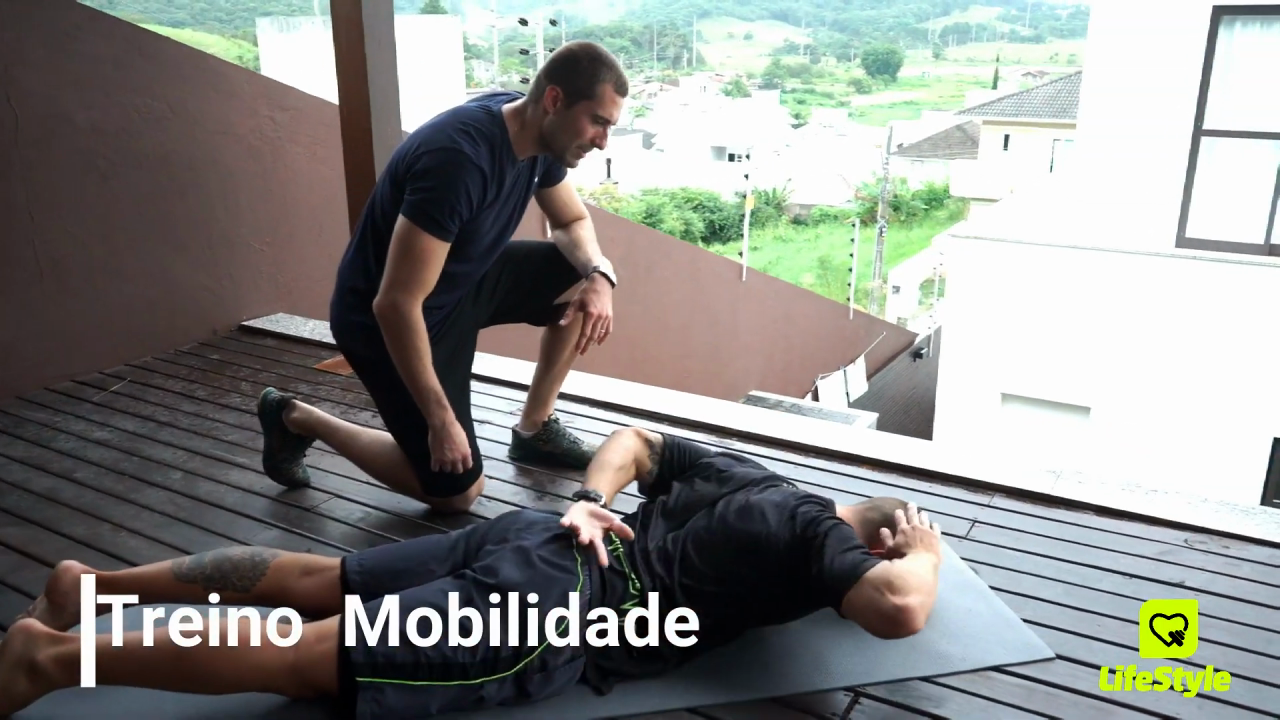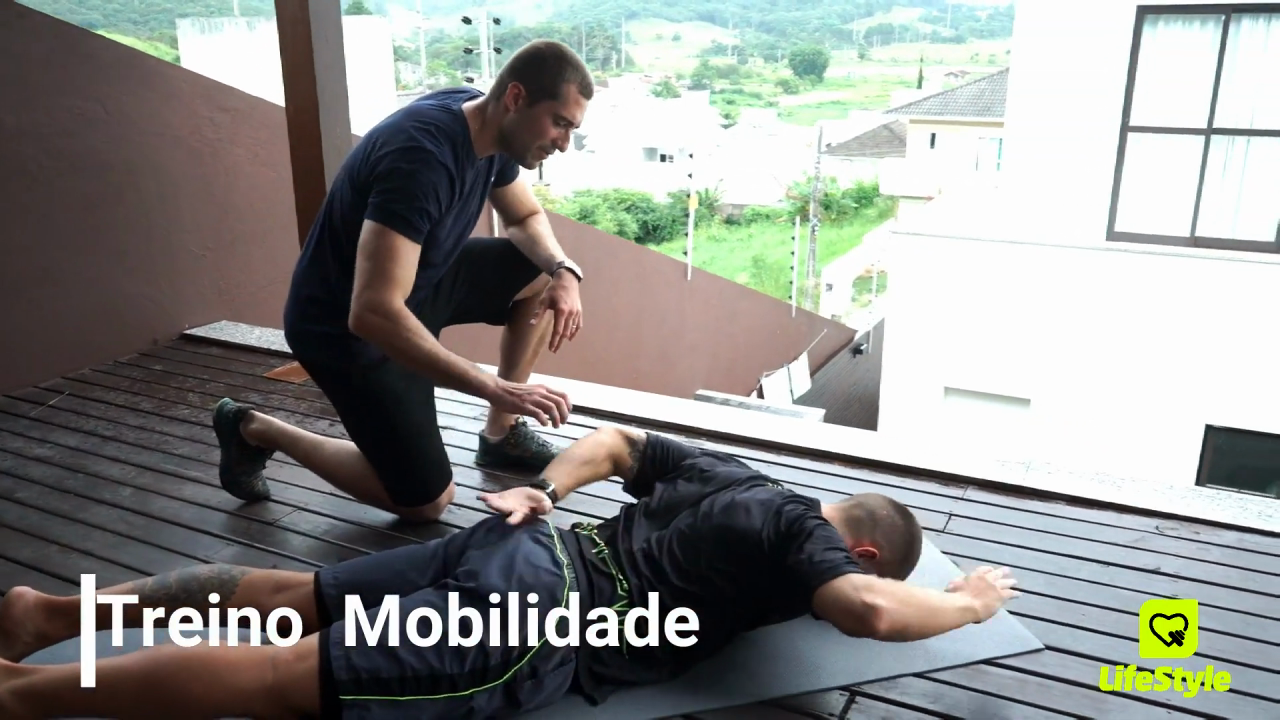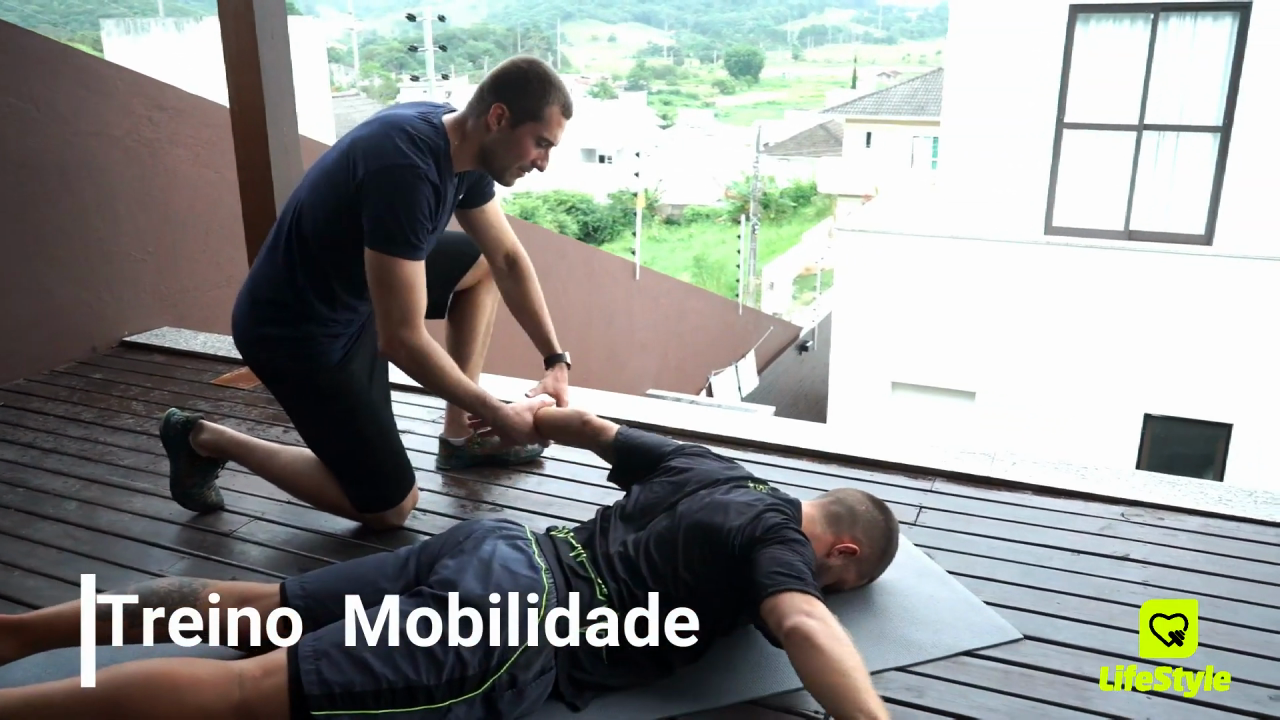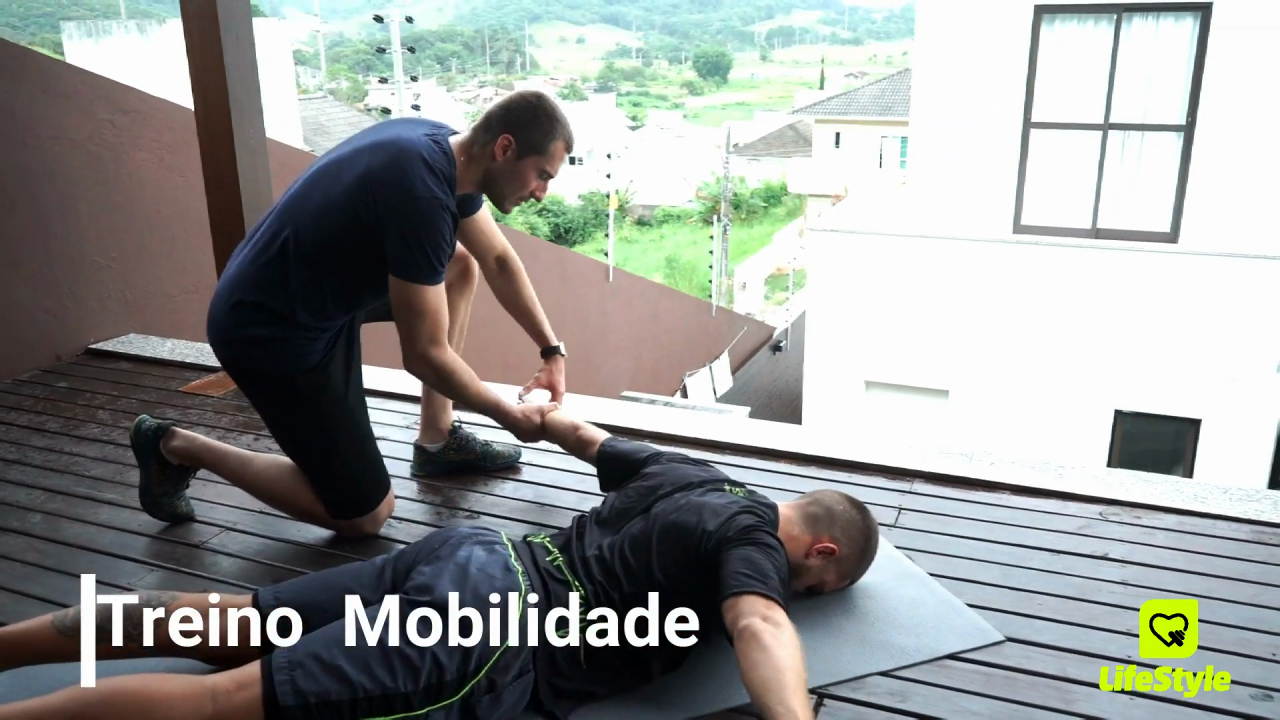
dt=0.5s
person 1, frame 1
left shoulder: (753, 474)
right shoulder: (822, 534)
left elbow: (635, 439)
right elbow: (899, 610)
left wrist: (588, 500)
right wrist: (929, 557)
left hip: (524, 546)
right hip: (544, 621)
left knee: (311, 587)
left ankle: (96, 583)
person 1, frame 2
left shoulder: (735, 477)
right shoulder: (800, 541)
left elbow: (612, 441)
right elbow: (881, 612)
left wrist: (534, 491)
right wrist: (974, 597)
left hip: (508, 554)
left knee: (272, 593)
person 1, frame 3
left shoulder: (710, 469)
right shoulder: (780, 542)
left elbow: (587, 421)
right elbow: (807, 628)
left wrist: (513, 418)
left hip: (489, 551)
right hip: (507, 635)
left knee: (248, 613)
person 1, frame 4
left shoulder: (692, 473)
right shoulder: (757, 542)
left elbow: (587, 438)
right elbow: (760, 630)
left wrist: (542, 417)
left hip: (467, 558)
right hip: (483, 640)
left knee: (220, 623)
person 2, frame 1
left shoulder: (537, 132)
right shoulder: (458, 159)
left elbow: (573, 222)
right elbow: (395, 303)
left wrist: (599, 275)
right wrist: (441, 420)
right hip: (385, 319)
left knee: (588, 276)
right knee: (458, 491)
left ankle: (534, 430)
right ankle: (296, 419)
person 2, frame 2
left shoulder: (487, 127)
right shoulder: (419, 160)
left elbow: (526, 217)
right elbow: (372, 316)
left wrist: (563, 269)
right wrist: (495, 388)
right hip: (341, 325)
left knee: (543, 272)
right knee: (427, 501)
left ankle: (500, 435)
right ankle: (254, 431)
person 2, frame 3
left shoulder: (459, 141)
right shoulder: (407, 171)
left elbow: (508, 258)
right elbow: (402, 340)
left wrist: (555, 360)
right wrist: (498, 416)
right hip: (297, 331)
left knee: (484, 264)
right knee: (390, 507)
left ankle: (459, 437)
right ankle: (206, 441)
person 2, frame 4
left shoulder: (443, 148)
right shoulder: (422, 196)
left elbow: (498, 259)
right elbow: (425, 356)
left wrist: (551, 351)
right wrist: (510, 416)
right hip: (269, 330)
left knee: (462, 262)
right knee: (366, 514)
left ankle: (437, 441)
right ankle: (178, 448)
